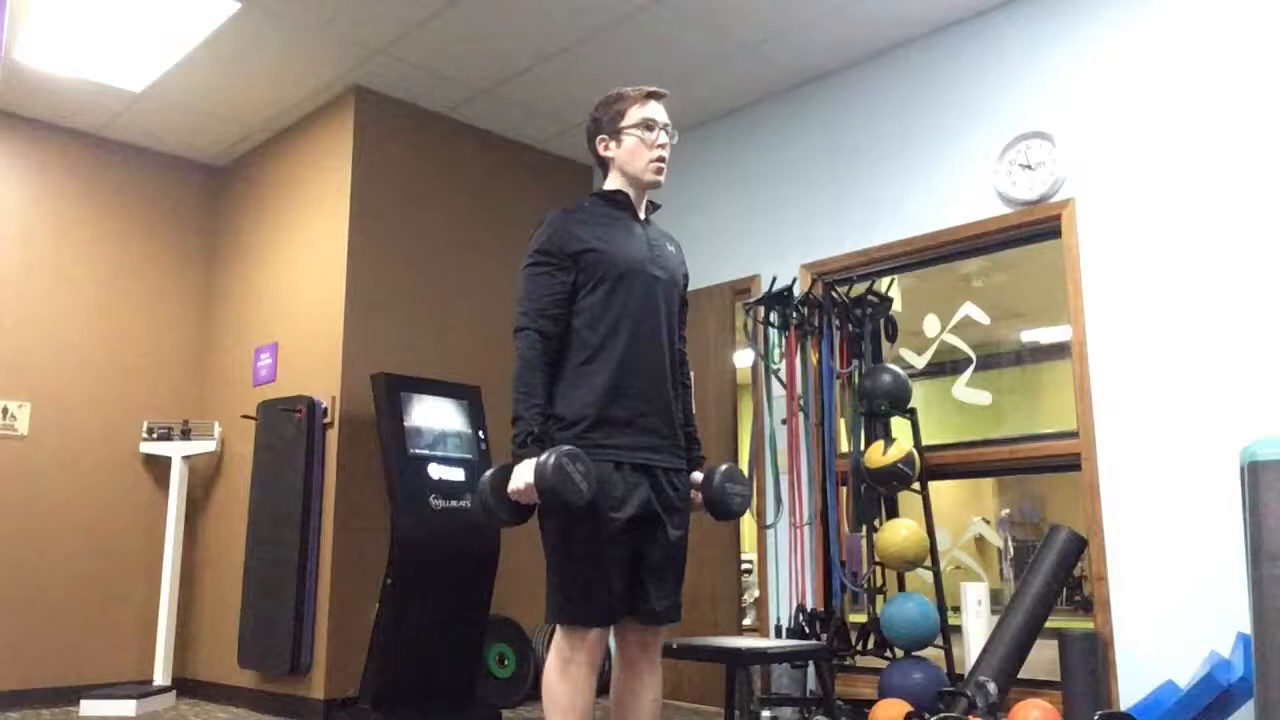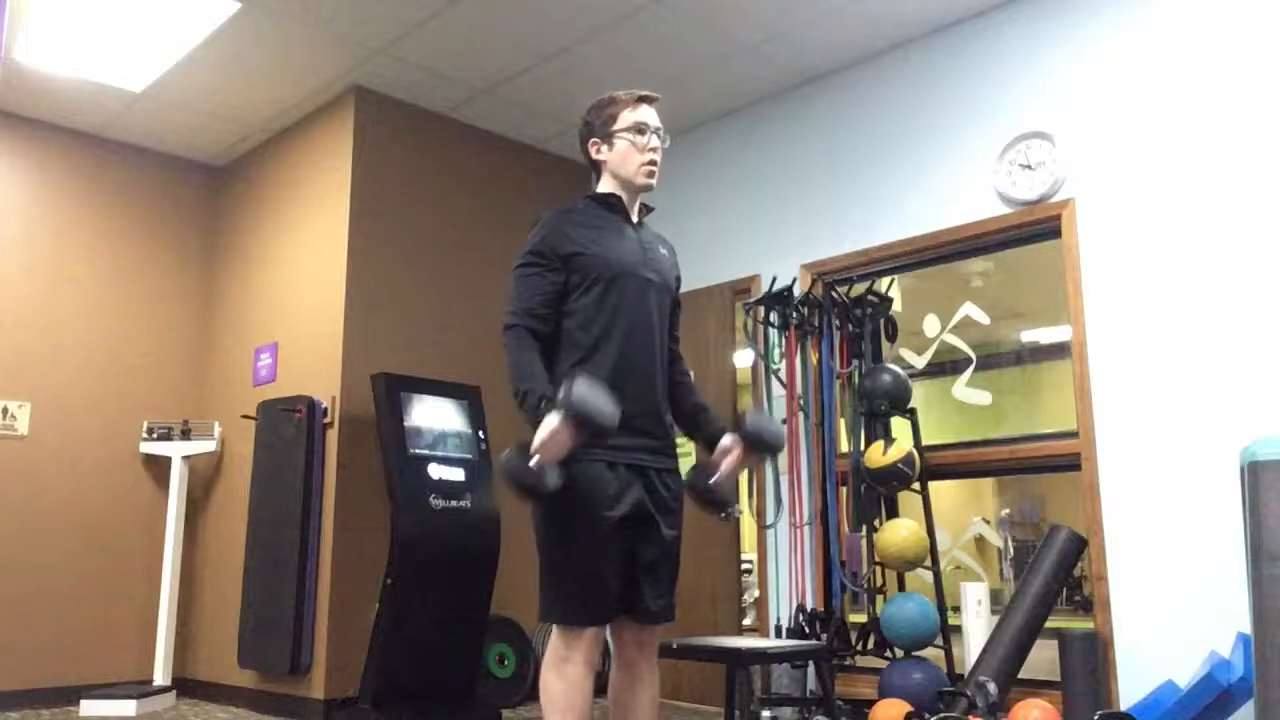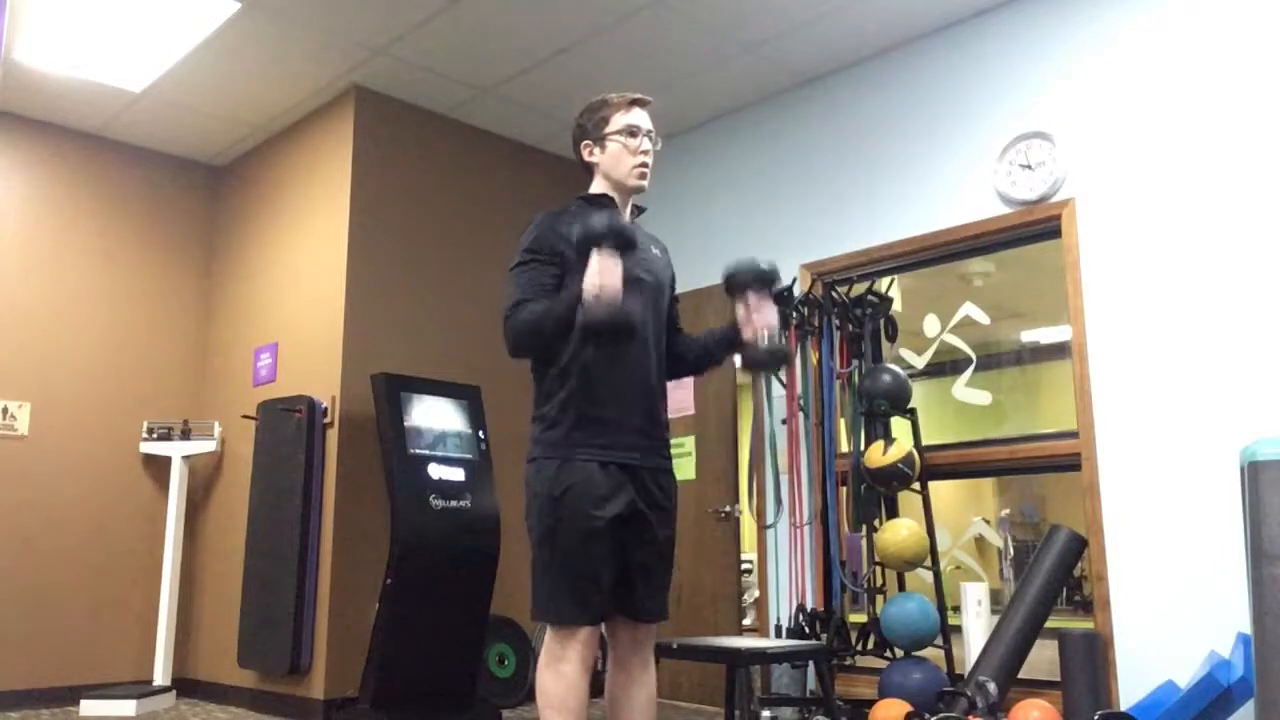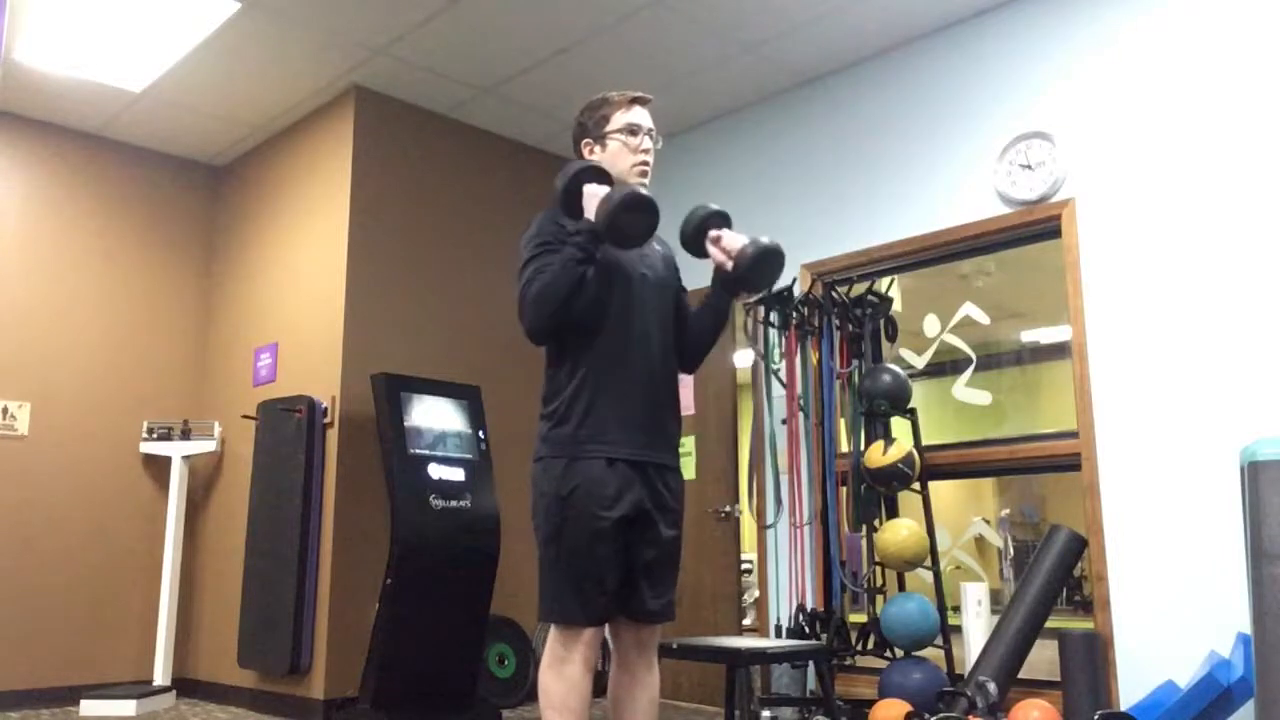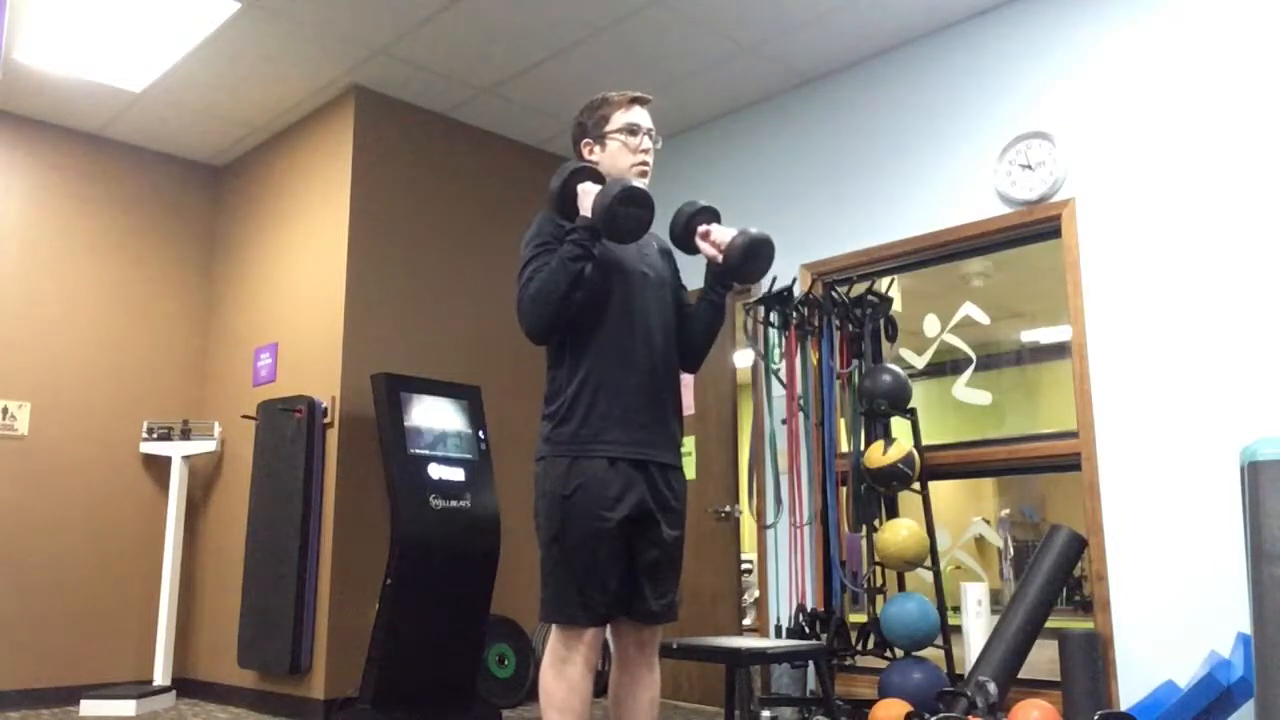
dt=0.3s
person 1, frame 1
left shoulder: (668, 247)
right shoulder: (569, 229)
right elbow: (533, 341)
left wrist: (694, 458)
right wrist: (528, 447)
left hip: (660, 467)
right hip: (589, 462)
left knee: (646, 633)
right knee: (581, 630)
person 1, frame 2
left shoulder: (662, 250)
right shoulder: (563, 231)
right elbow: (521, 335)
left wrist: (712, 435)
right wrist: (542, 409)
left hip: (654, 464)
right hip: (584, 461)
left knee: (643, 632)
right knee: (578, 630)
person 1, frame 3
left shoulder: (654, 250)
right shoulder: (557, 230)
right elbow: (519, 327)
left wrist: (731, 337)
right wrist: (579, 300)
left hip: (647, 464)
right hip: (576, 458)
left knee: (638, 631)
right knee: (573, 629)
person 1, frame 4
left shoulder: (659, 249)
right shoulder: (560, 225)
left elbow: (687, 352)
right elbow: (537, 318)
left wrist: (725, 280)
right wrist: (589, 234)
left hip: (654, 461)
right hip: (582, 458)
left knee: (641, 632)
right knee: (576, 630)
person 1, frame 5
left shoulder: (657, 247)
right shoulder: (559, 225)
left elbow: (689, 352)
right elbow: (536, 318)
left wrist: (719, 275)
right wrist: (586, 232)
left hip: (657, 461)
right hip: (584, 457)
left knee: (642, 633)
right knee: (578, 630)
